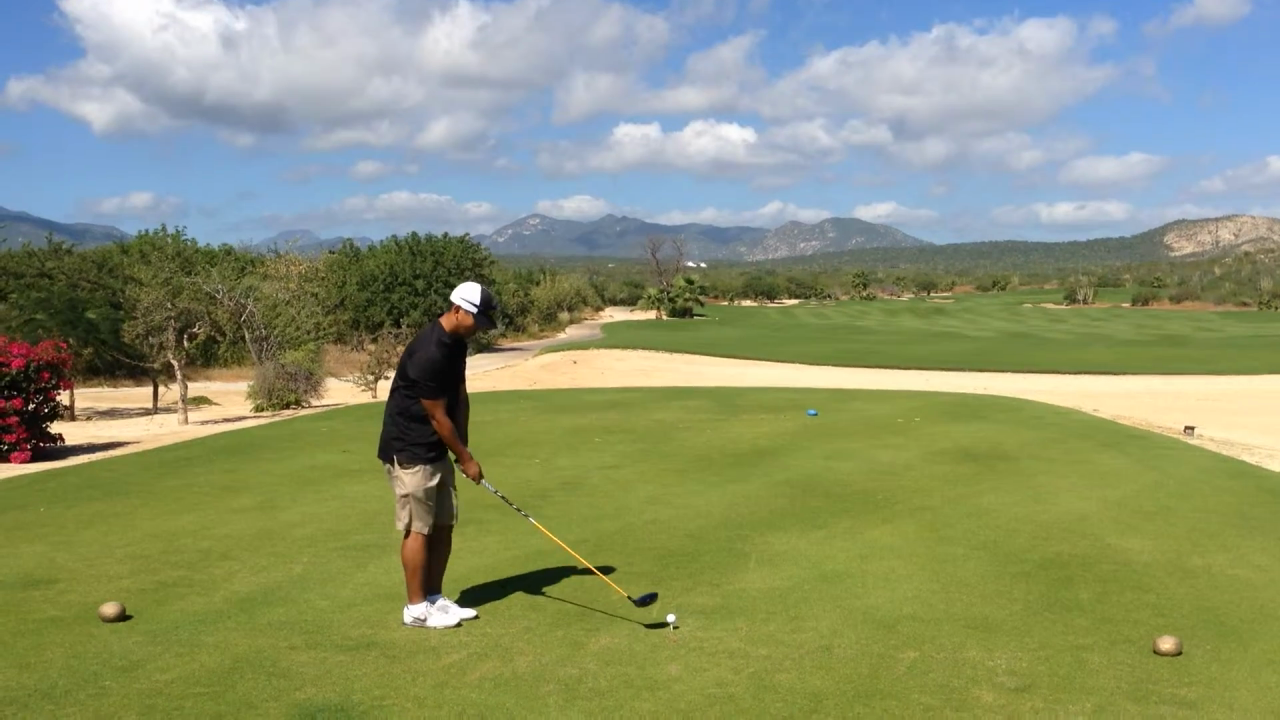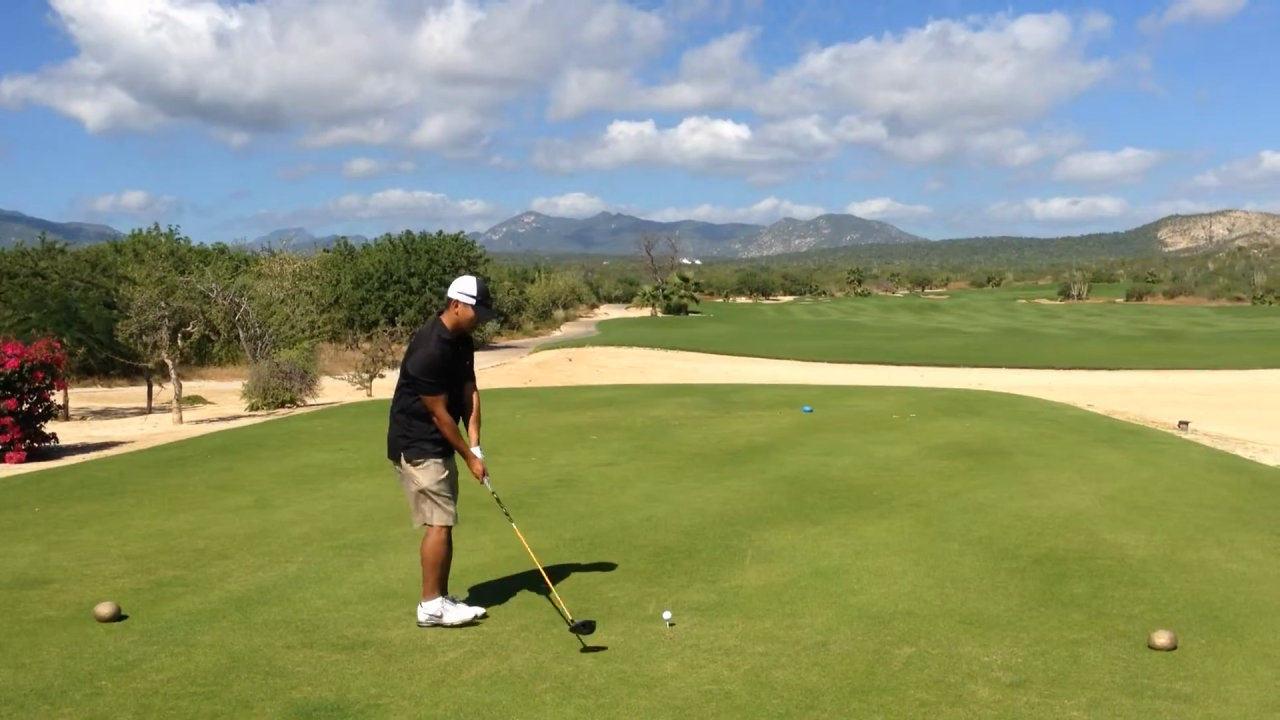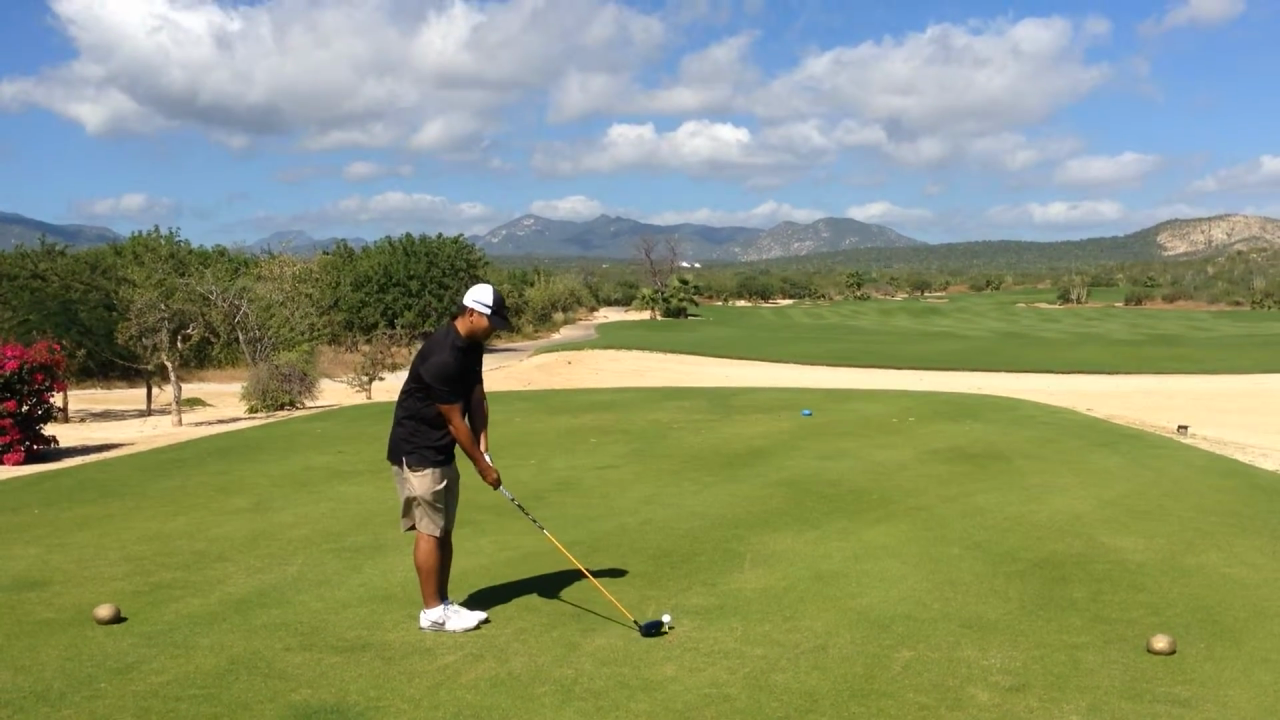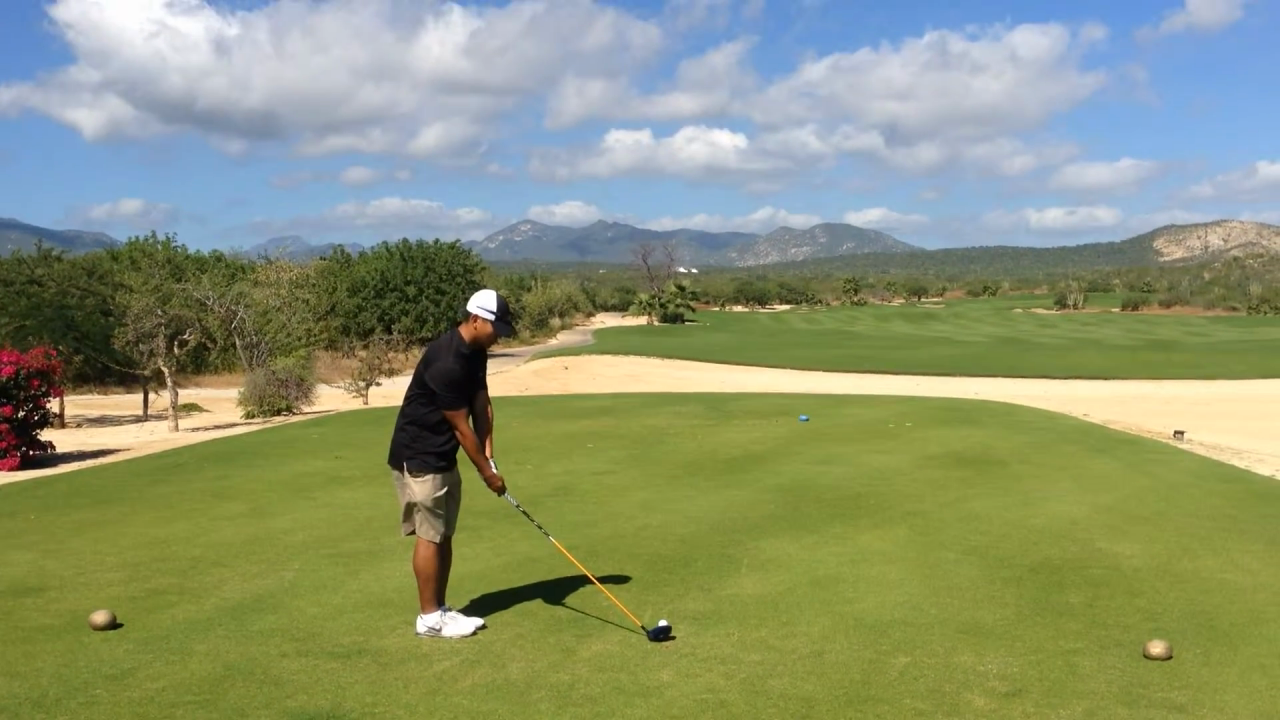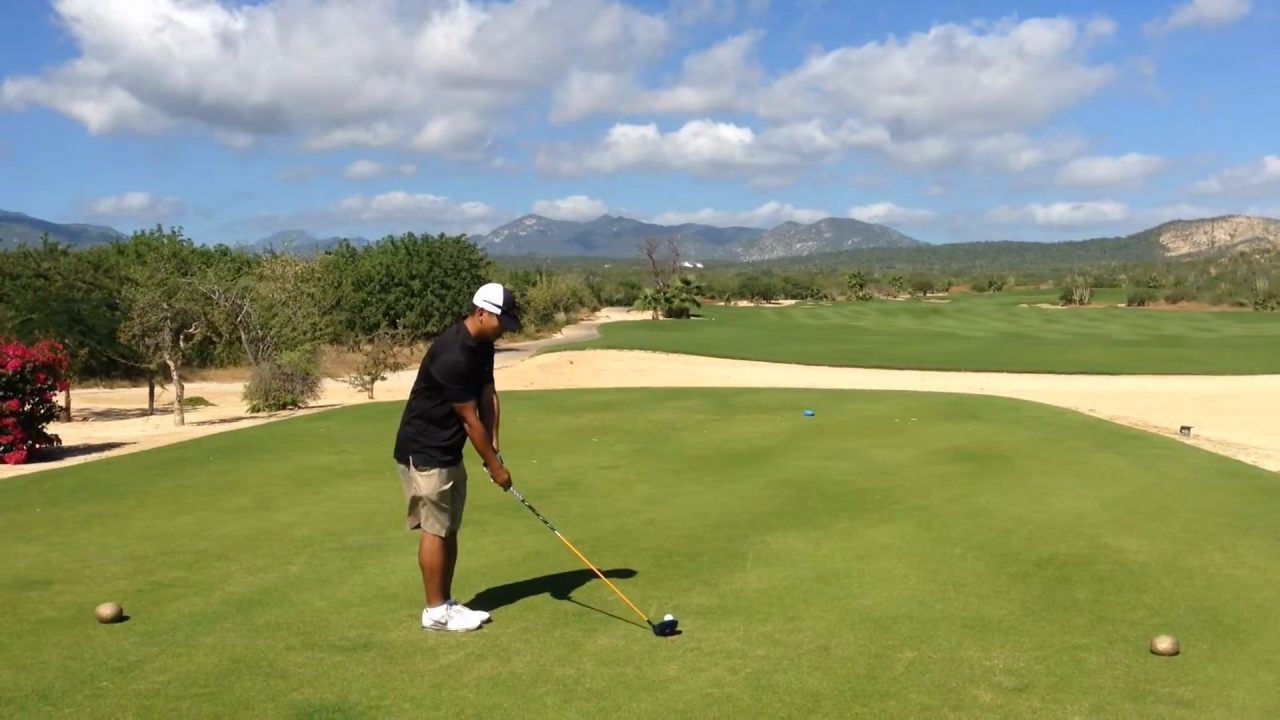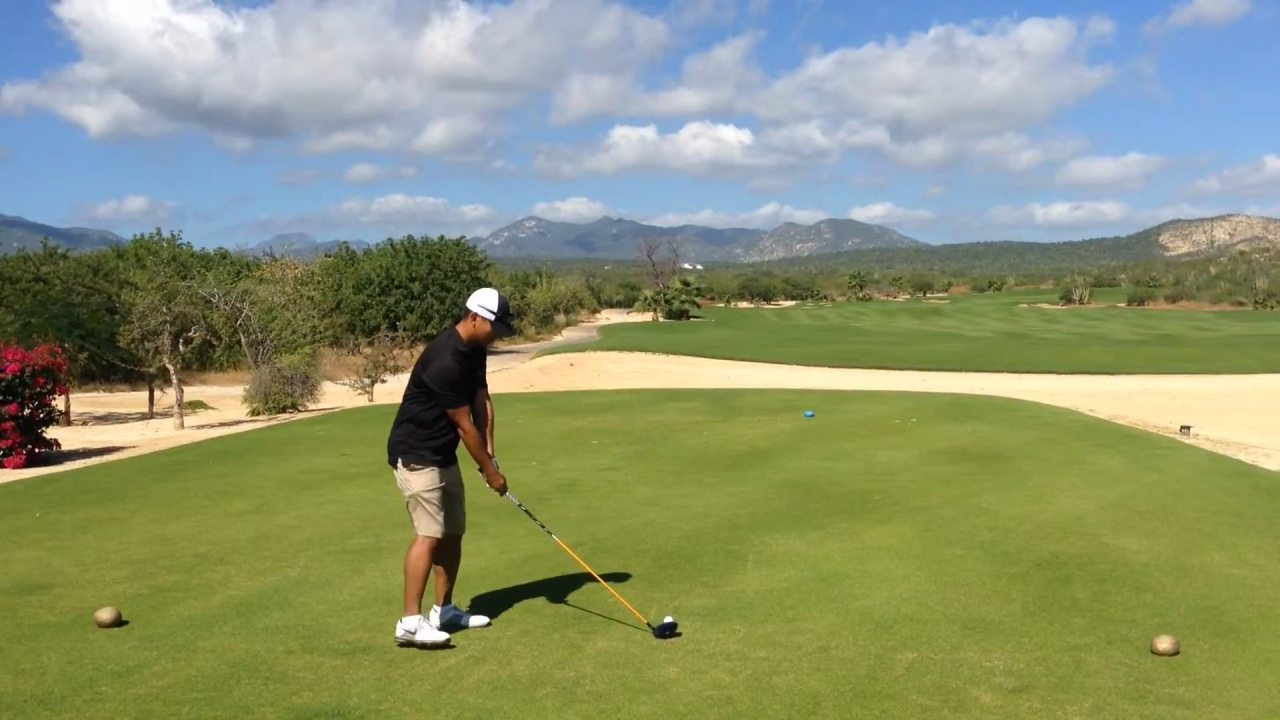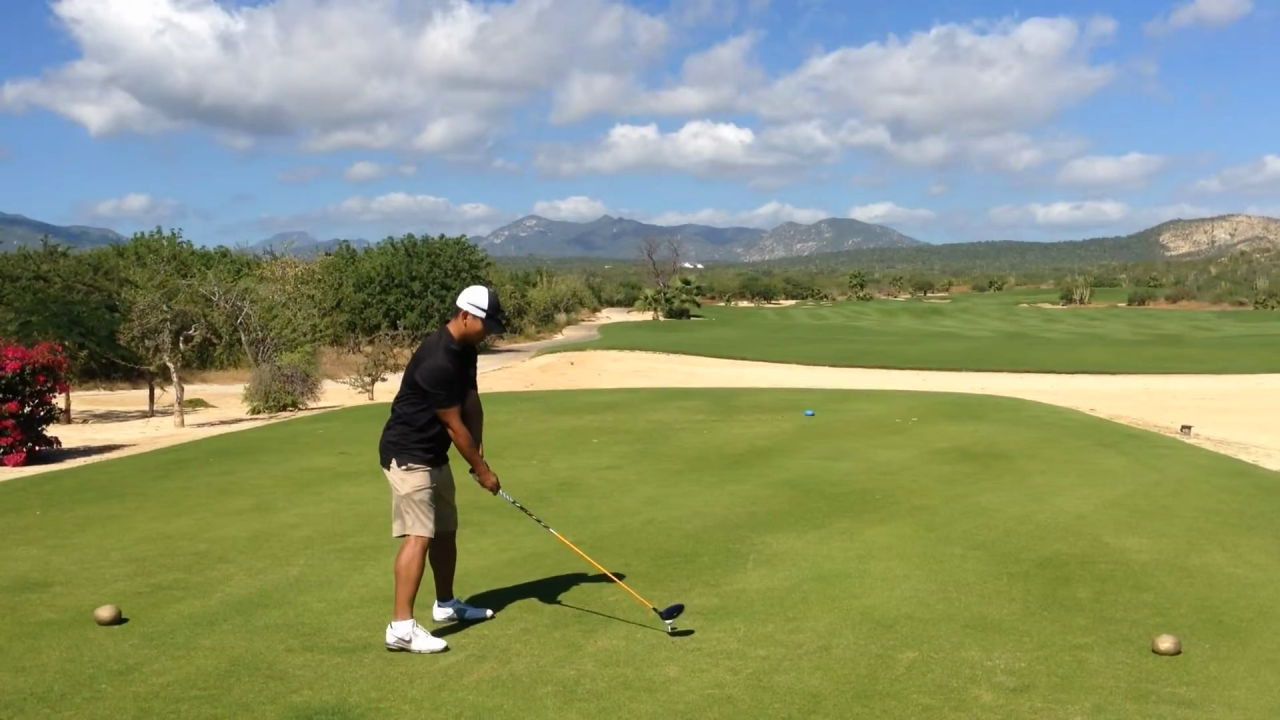
dt=0.7s
person 1, frame 1
left shoulder: (456, 343)
right shoulder: (429, 352)
left elbow: (460, 397)
right elbow: (438, 417)
left wrist: (464, 450)
right wrist: (466, 460)
left hip: (435, 449)
right hip: (409, 450)
left knee: (443, 524)
right knee: (418, 528)
left ankle: (433, 597)
right ankle: (416, 608)
person 1, frame 2
left shoulder: (462, 341)
right shoulder: (429, 349)
left elbow: (469, 393)
right elbow: (438, 413)
left wrist: (476, 447)
right wrist: (468, 457)
left hip: (439, 447)
right hip: (415, 447)
left knee: (443, 523)
right knee: (439, 523)
left ankle: (443, 599)
right ankle: (431, 605)
person 1, frame 3
left shoulder: (472, 346)
right shoulder: (442, 356)
left elbow: (477, 398)
right elbow: (455, 421)
left wrist: (484, 450)
right wrist: (482, 467)
left hip: (441, 452)
right hip: (417, 452)
left knee: (445, 530)
right knee: (429, 531)
left ankle: (443, 603)
right ankle: (432, 612)
person 1, frame 4
left shoulder: (475, 351)
right shoulder: (446, 362)
left elbow: (481, 404)
right elbow: (461, 426)
left wrist: (489, 458)
right wrist: (486, 473)
left hip: (442, 457)
right hip: (418, 458)
left knee: (444, 535)
right knee: (429, 535)
left ankle: (440, 609)
right ankle: (429, 617)
person 1, frame 5
left shoulder: (483, 345)
right shoulder: (452, 355)
left elbow: (488, 397)
right elbow: (470, 419)
left wrist: (495, 451)
right wrist: (494, 465)
left hip: (449, 451)
right hip: (424, 452)
left knee: (450, 530)
right knee: (434, 530)
left ankle: (446, 603)
right ankle: (435, 611)
person 1, frame 6
left shoulder: (474, 350)
right shoulder: (444, 360)
left elbow: (481, 402)
right elbow: (463, 424)
left wrist: (490, 453)
right wrist: (490, 471)
left hip: (442, 454)
right hip: (415, 455)
left knee: (453, 532)
right knee: (430, 534)
left ankle: (443, 609)
right ankle: (410, 620)
person 1, frame 7
left shoulder: (465, 350)
right shoulder: (436, 360)
left elbow: (472, 404)
right elbow: (454, 425)
left wrist: (479, 455)
right wrist: (482, 470)
left hip: (433, 454)
right hip: (407, 455)
left knee: (445, 531)
right knee: (418, 535)
left ankle: (446, 604)
right ankle: (401, 626)
